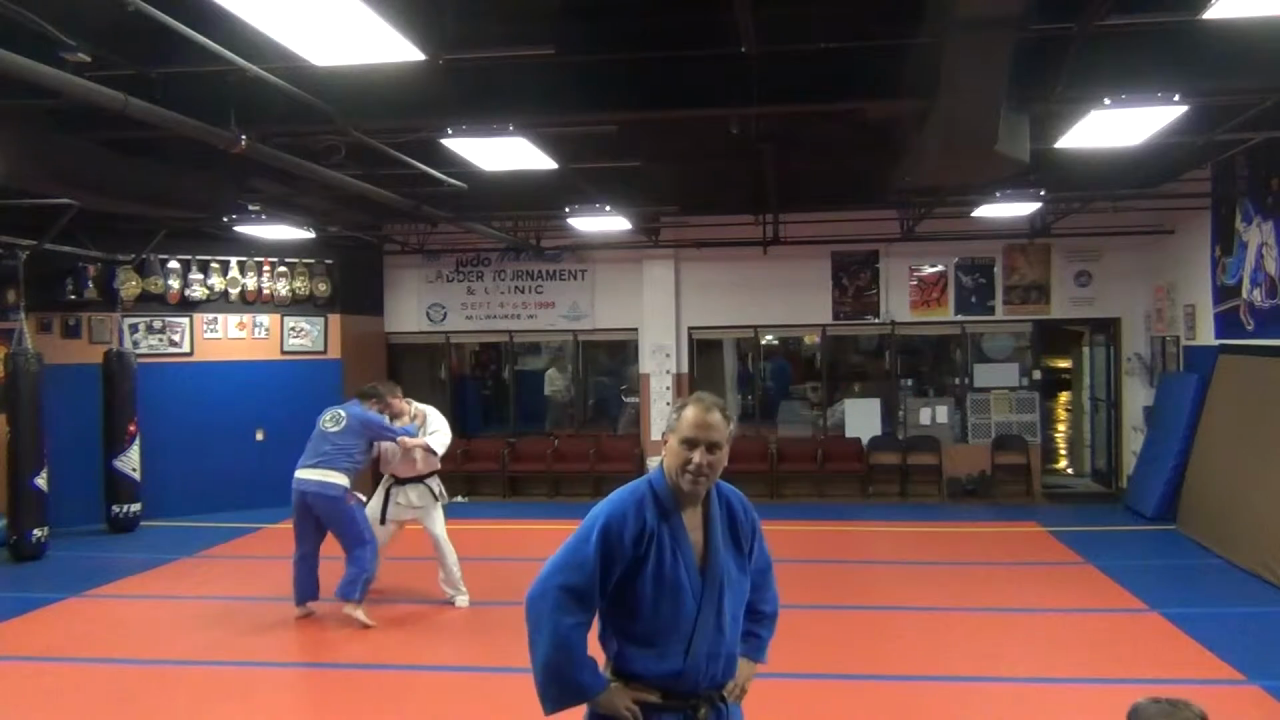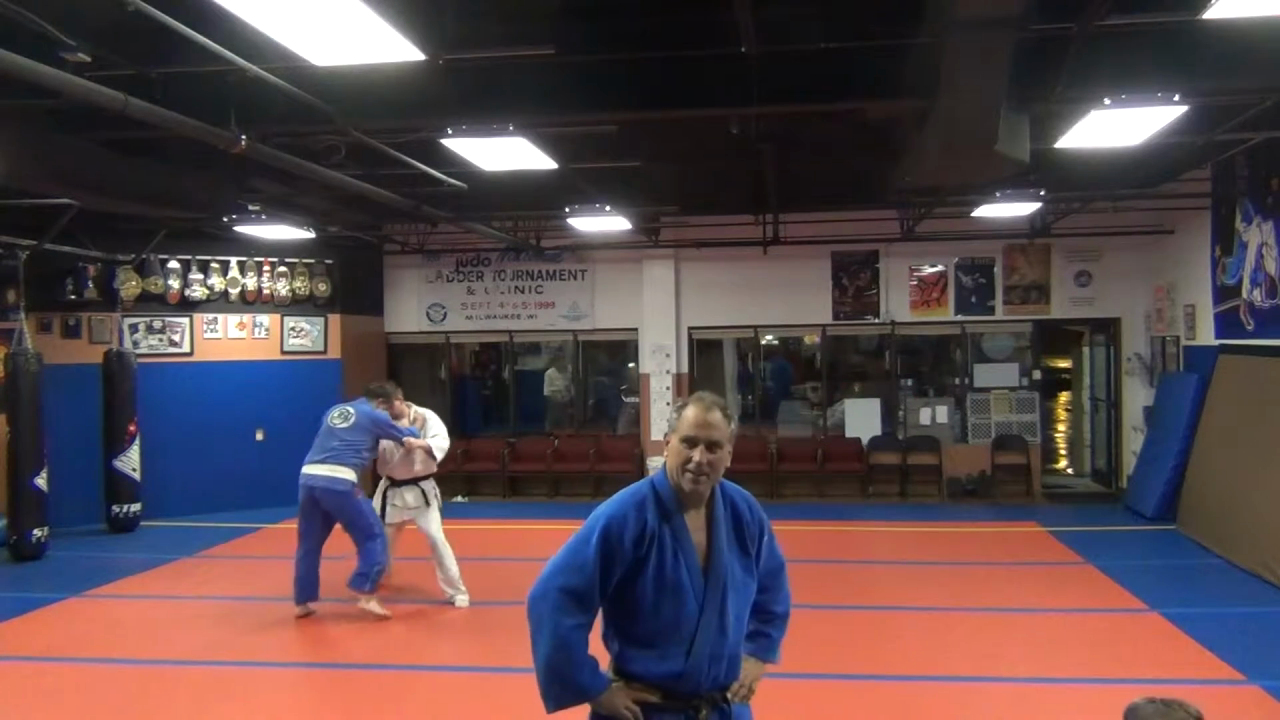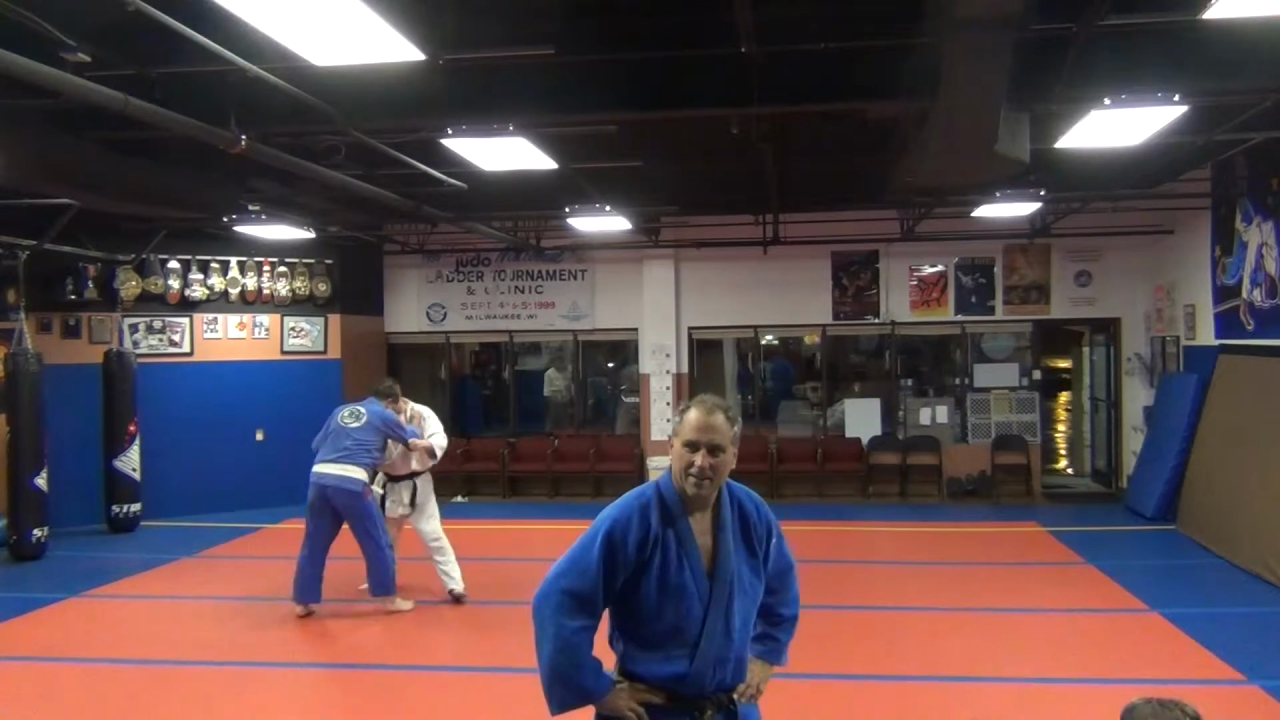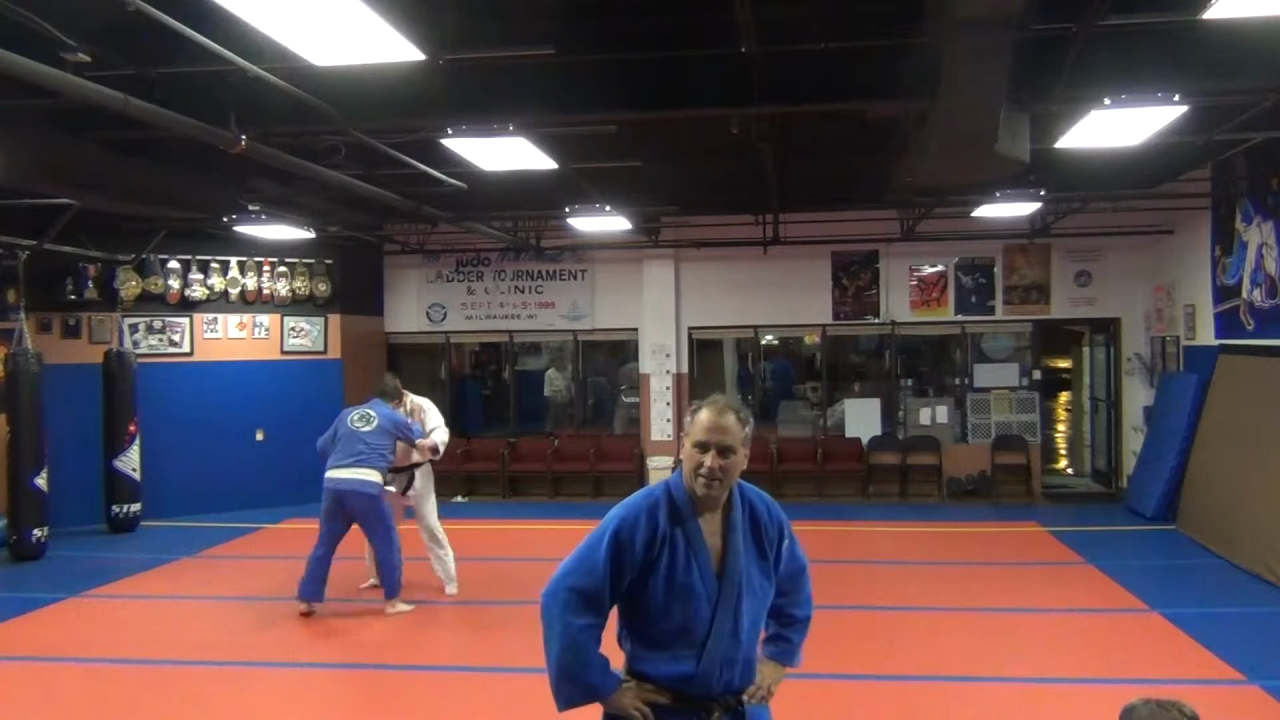
dt=0.1s
person 1, frame 1
left shoulder: (736, 511)
right shoulder: (623, 514)
left elbow: (760, 586)
right elbow: (551, 600)
left wrist: (749, 654)
right wrist: (593, 689)
person 1, frame 2
left shoulder: (743, 512)
right shoulder: (624, 516)
left elbow: (771, 585)
right elbow: (552, 601)
left wrist: (758, 654)
right wrist: (594, 689)
person 1, frame 3
left shoulder: (752, 514)
right shoulder: (629, 519)
left elbow: (781, 587)
right elbow: (558, 601)
left wrist: (765, 655)
right wrist: (598, 691)
person 1, frame 4
left shoulder: (764, 515)
right shoulder: (637, 519)
left elbow: (793, 588)
right elbow: (565, 600)
left wrist: (777, 657)
right wrist: (605, 689)
person 2, frame 1
left shoulder: (327, 413)
right shoulder: (368, 418)
right elbow: (404, 437)
right wrist: (416, 424)
left hip: (301, 482)
right hip: (331, 487)
left knee: (306, 548)
right knee: (363, 544)
left ankle: (302, 604)
right ankle: (352, 602)
person 2, frame 2
left shoulder: (334, 411)
right shoulder: (375, 416)
right elbow: (407, 438)
right wrist: (416, 427)
left hip: (308, 478)
right hip: (338, 483)
left knee: (308, 545)
right knee: (372, 536)
left ankle: (303, 603)
right ankle: (366, 596)
person 2, frame 3
left shoulder: (341, 411)
right shoulder: (386, 416)
left elbow: (317, 444)
right elbow: (412, 440)
right wrist: (416, 431)
left hip: (320, 478)
right hip: (351, 482)
left knee: (314, 544)
right knee: (376, 541)
left ankle: (303, 603)
right ankle: (390, 599)
person 2, frame 4
left shoulder: (348, 414)
right shoulder: (394, 418)
left elbow: (322, 445)
right elbow: (418, 439)
right wrist: (419, 428)
left hip: (333, 482)
right hip: (365, 486)
left knee: (325, 544)
right knee: (387, 543)
left ankle: (307, 600)
right ankle: (392, 601)
person 3, frame 1
left shoulder: (426, 413)
left elbow: (443, 435)
left wrist: (420, 443)
left hip: (422, 486)
right hip: (393, 486)
left knee: (437, 537)
right knee: (371, 532)
left ankle: (457, 592)
person 3, frame 2
left shoulder: (425, 417)
left elbow: (442, 440)
left hip: (419, 489)
right hip: (391, 488)
left knee: (435, 538)
left ankle: (457, 592)
person 3, frame 3
left shoulder: (421, 414)
left elbow: (439, 437)
left wrist: (427, 446)
left hip: (416, 483)
right hip: (387, 483)
left knee: (432, 534)
left ankle: (455, 585)
person 3, frame 4
left shoulder: (422, 406)
left elbow: (441, 431)
left wrist: (430, 444)
left hip: (416, 474)
right hip: (389, 475)
left knee: (430, 525)
left ankle: (449, 578)
right ankle: (379, 576)
